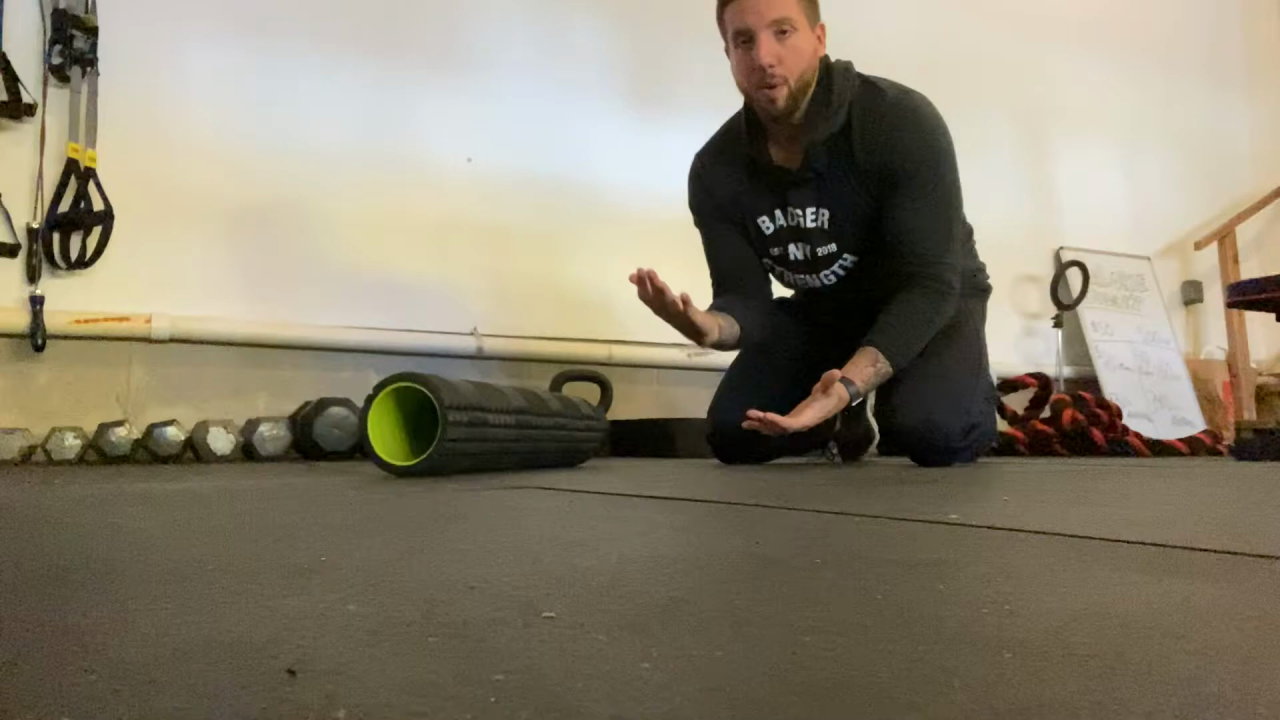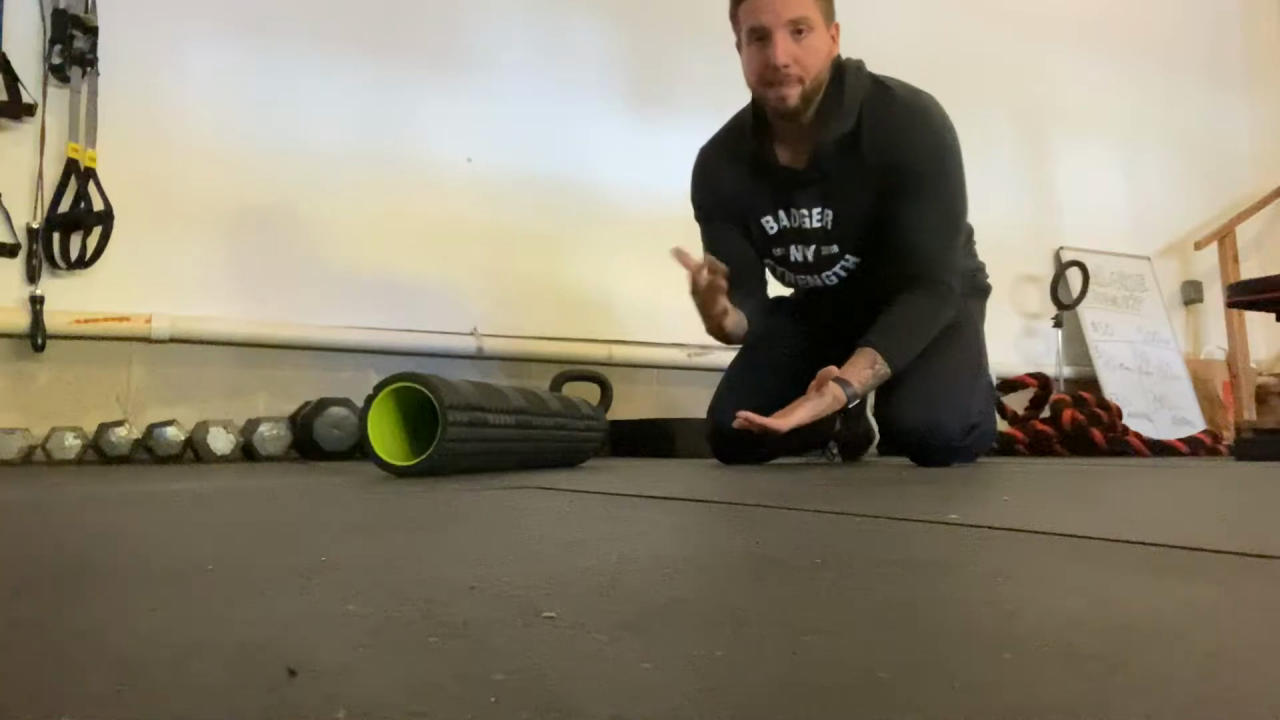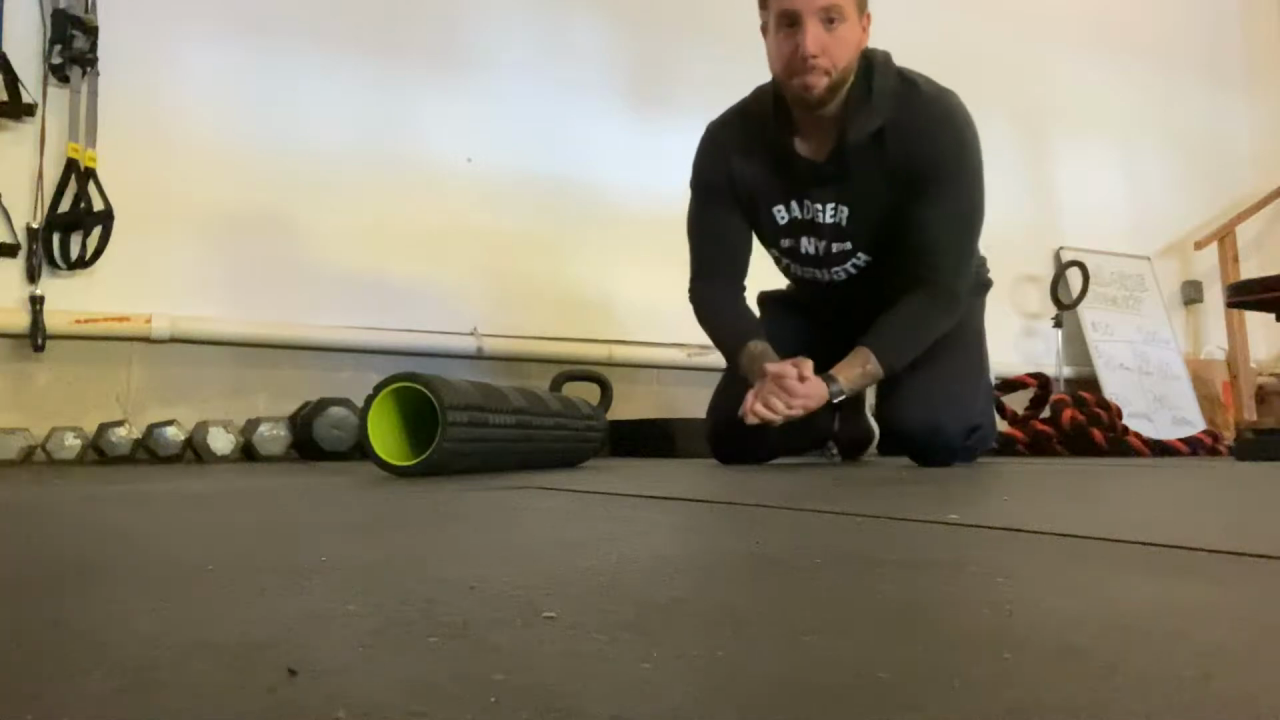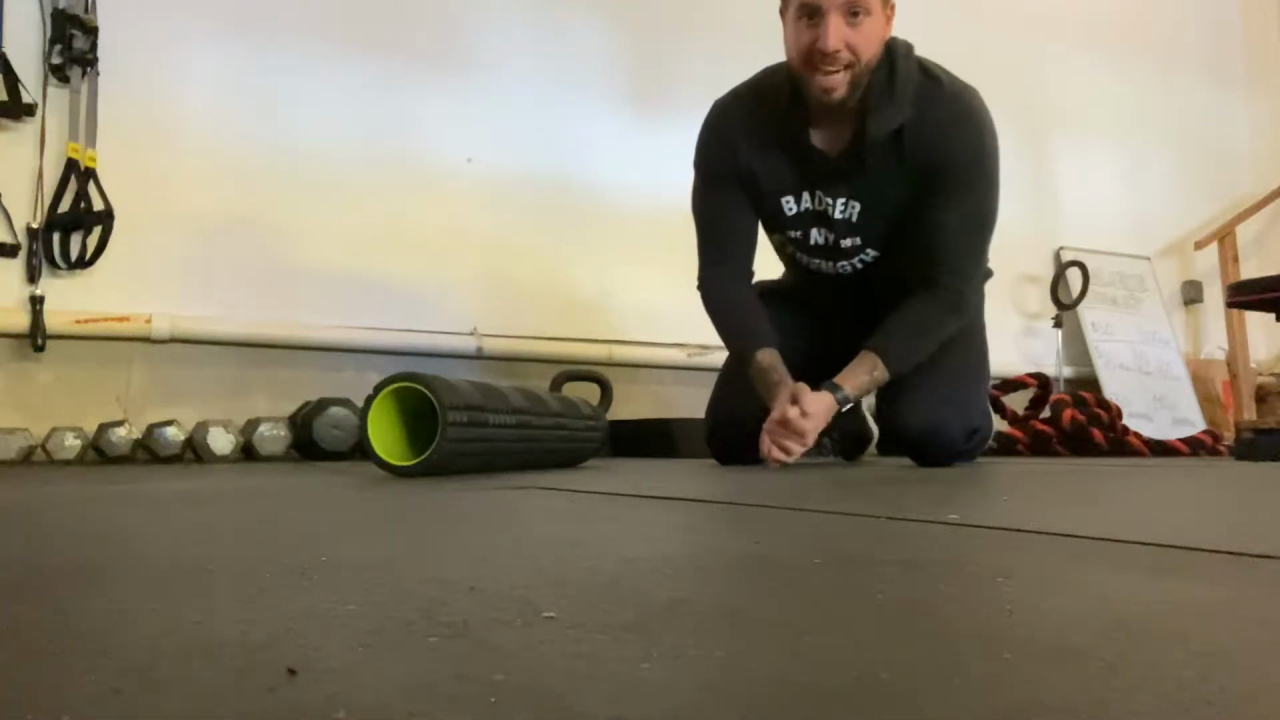
dt=0.3s
person 1, frame 1
left shoulder: (901, 122)
right shoulder: (716, 170)
left elbow: (930, 284)
right elbow: (749, 299)
left wrist: (849, 385)
right wrist: (707, 327)
left hip: (931, 301)
right hip: (824, 307)
left knee: (929, 430)
right knee: (732, 432)
left ankle: (969, 398)
right ankle: (848, 419)
person 1, frame 2
left shoulder: (910, 123)
right shoulder: (720, 165)
left elbow: (934, 285)
right elbow: (747, 295)
left wrist: (844, 387)
right wrist: (723, 318)
left hip: (932, 302)
right hip: (821, 307)
left knee: (931, 432)
right knee: (733, 435)
left ankle: (972, 394)
right ankle: (848, 419)
person 1, frame 3
left shoulder: (933, 120)
right shoulder: (728, 142)
left elbow: (940, 289)
right elbow: (715, 285)
left wrist: (828, 386)
right wrist: (770, 371)
left hip: (928, 304)
right hip: (817, 303)
left knee: (934, 431)
right knee: (734, 435)
right ankle: (843, 413)
person 1, frame 4
left shoulder: (952, 116)
right shoulder: (735, 123)
left elbow: (948, 288)
right elbow: (723, 275)
left wrist: (834, 395)
right wrist: (781, 391)
left hip: (926, 298)
right hip: (810, 293)
left knee: (933, 432)
right knee: (733, 436)
right ankle: (846, 419)
